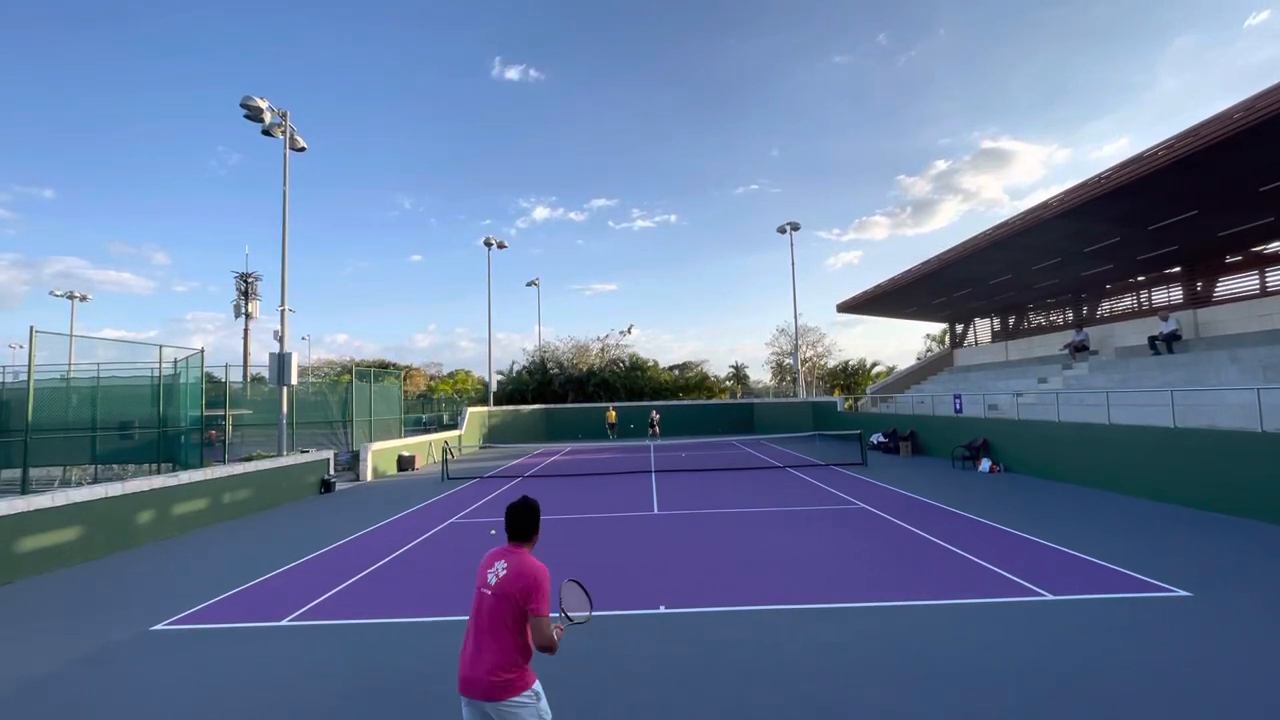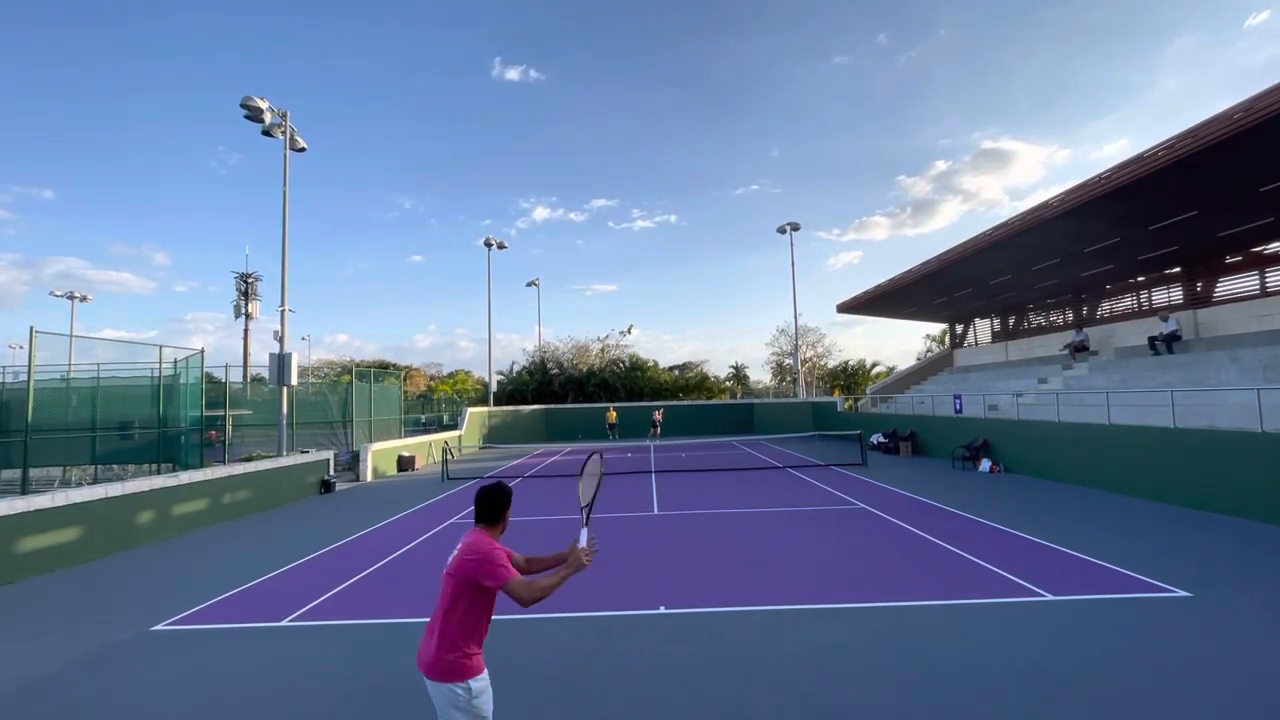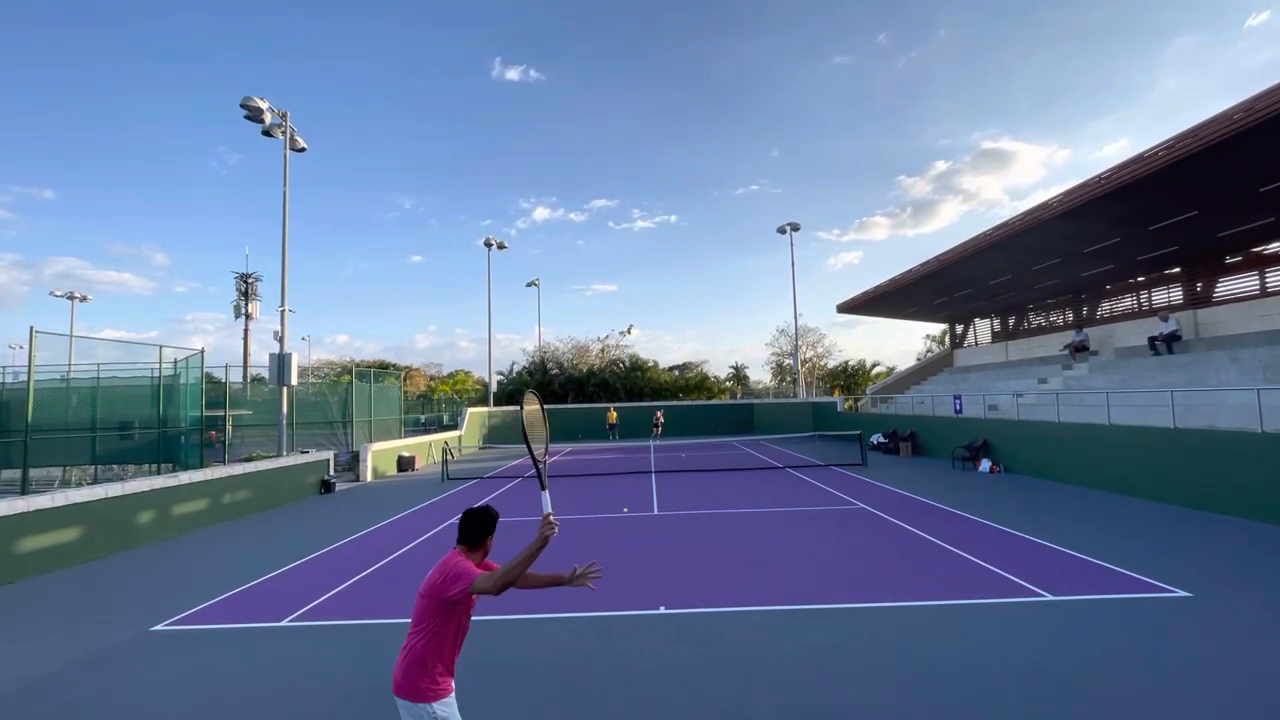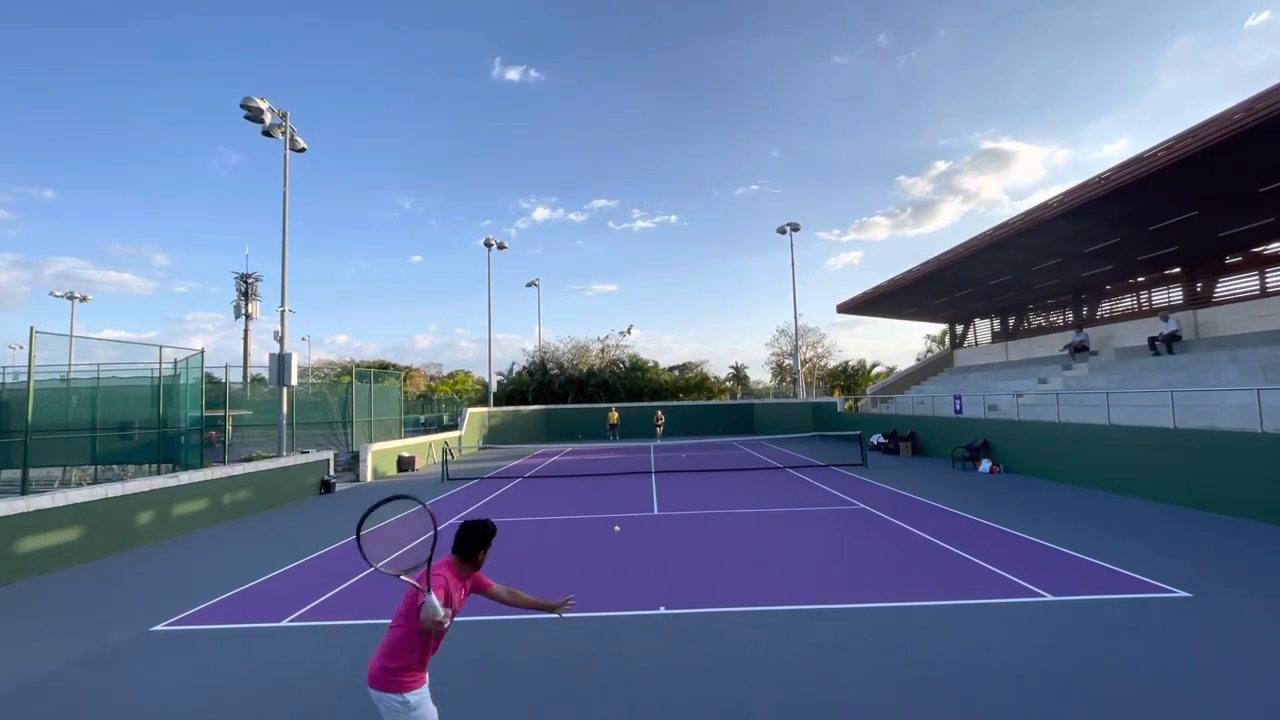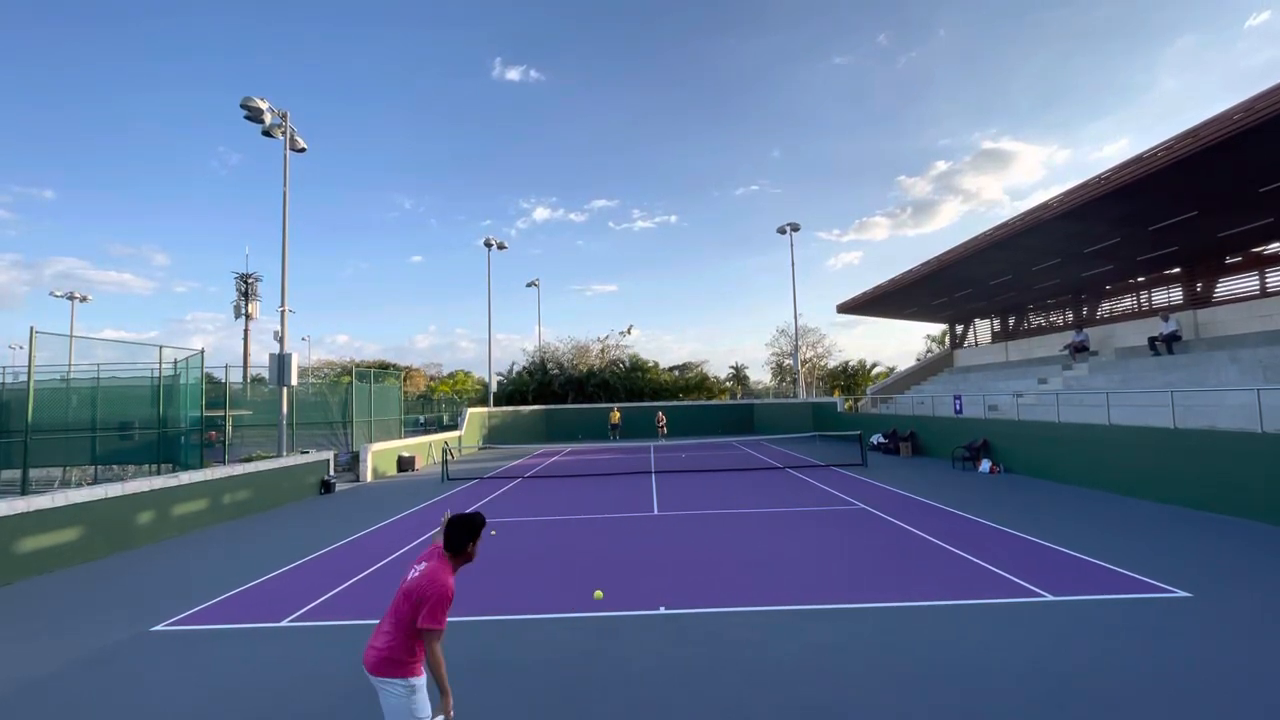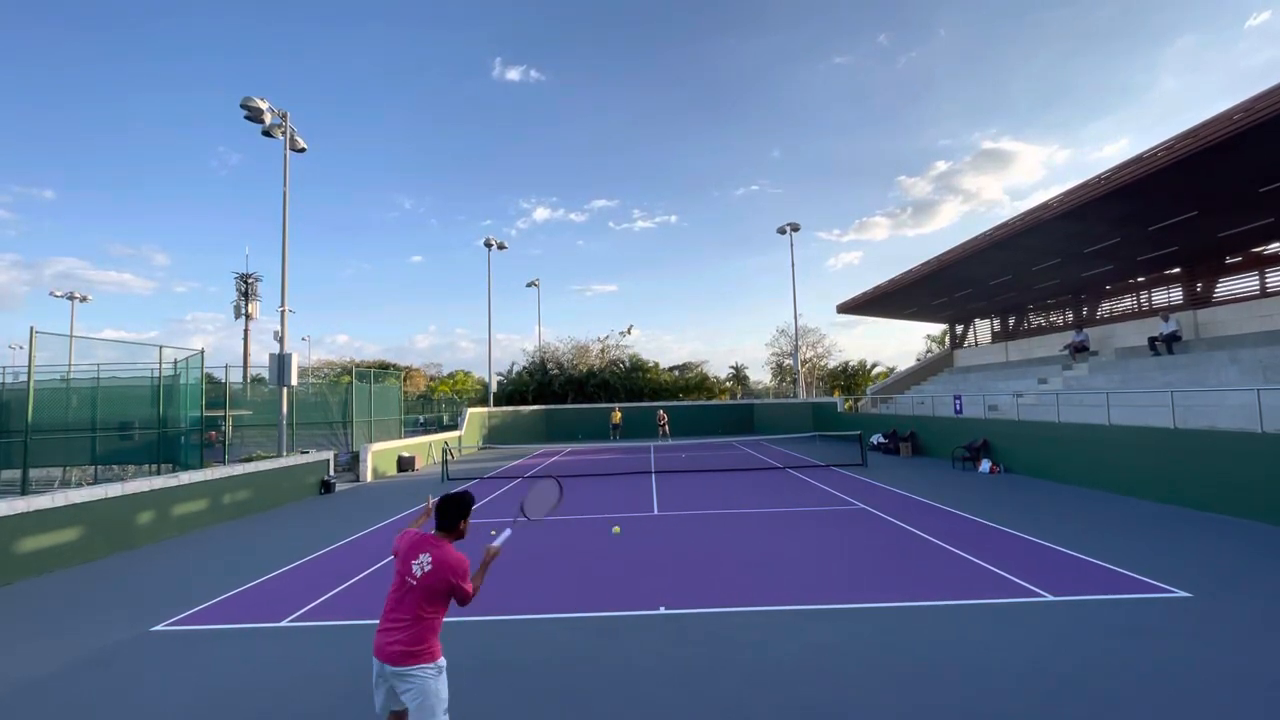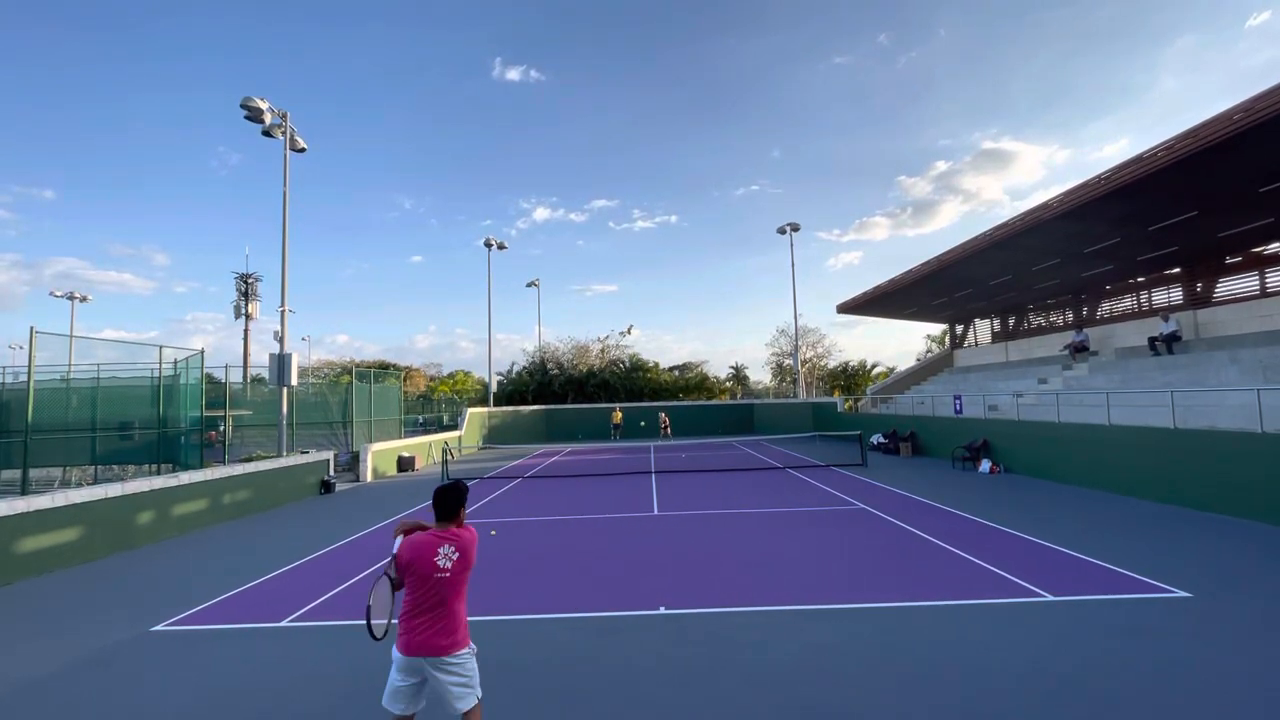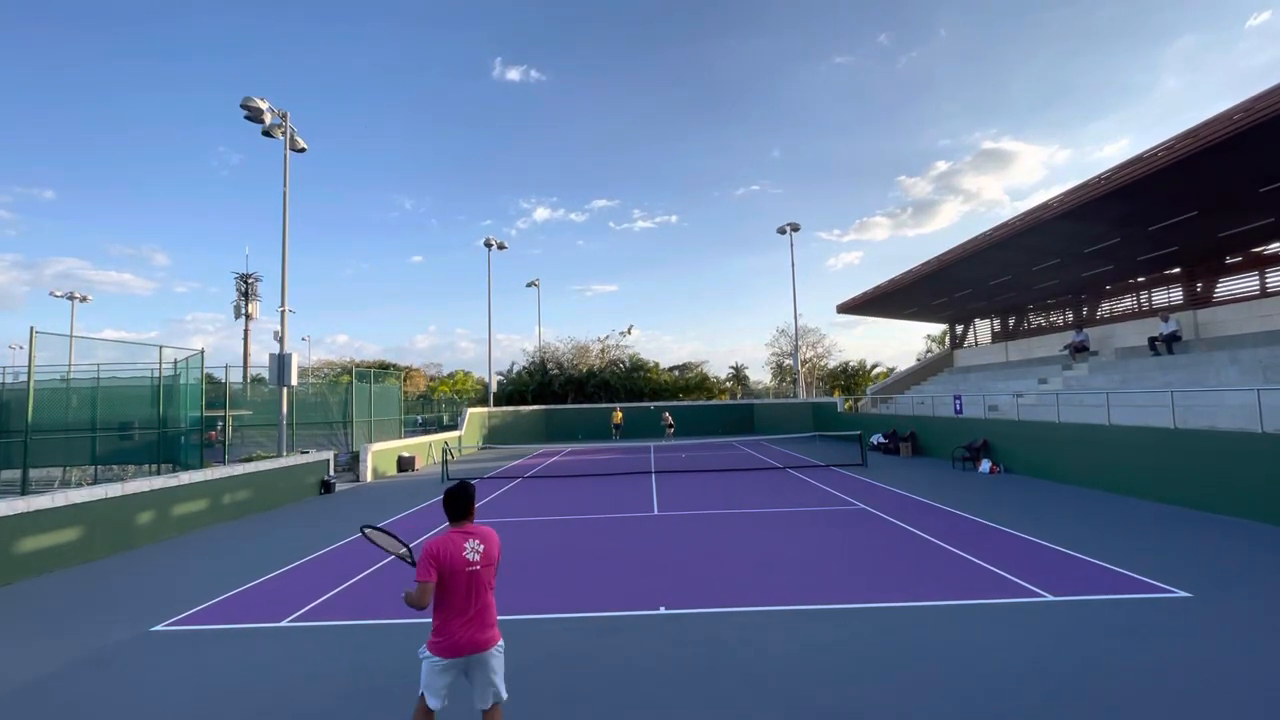
dt=0.2s
person 1, frame 1
left shoulder: (489, 560)
right shoulder: (534, 572)
right elbow: (545, 642)
right wrist: (557, 639)
left hip: (468, 681)
right hip: (510, 686)
person 1, frame 2
left shoulder: (477, 541)
right shoulder: (485, 550)
left elbow: (523, 564)
right elbow: (526, 595)
left wrist: (565, 556)
right wrist: (570, 568)
left hip: (438, 660)
right hip: (456, 668)
person 1, frame 3
left shoulder: (466, 563)
right shoulder: (457, 568)
left elbow: (516, 578)
right elbow: (498, 584)
left wrist: (565, 579)
right wrist: (539, 543)
left hip: (425, 679)
right hip: (424, 688)
person 1, frame 4
left shoulder: (466, 574)
right shoulder: (438, 578)
left elbow: (506, 594)
right elbow: (425, 620)
left wrist: (550, 606)
right wrist: (438, 616)
left hip: (408, 673)
right hip: (393, 680)
person 1, frame 5
left shoulder: (435, 553)
right shoulder: (441, 587)
right elbow: (431, 647)
left wrist: (445, 527)
right wrist: (445, 694)
left hip: (377, 659)
right hip: (399, 671)
person 1, frame 6
left shoulder: (409, 539)
right shoulder: (457, 563)
right elbow: (464, 599)
left wrist: (424, 515)
right wrist: (486, 563)
left hip: (382, 650)
right hip: (417, 660)
person 1, frame 7
left shoulder: (410, 545)
right shoulder: (470, 537)
left elbow: (395, 584)
right wrist: (416, 525)
left hip: (411, 648)
right hip: (452, 648)
person 1, frame 8
left shoulder: (434, 547)
right shoulder: (491, 537)
left elbow: (422, 602)
left wrist: (408, 597)
left hip: (445, 646)
right hip: (487, 642)
